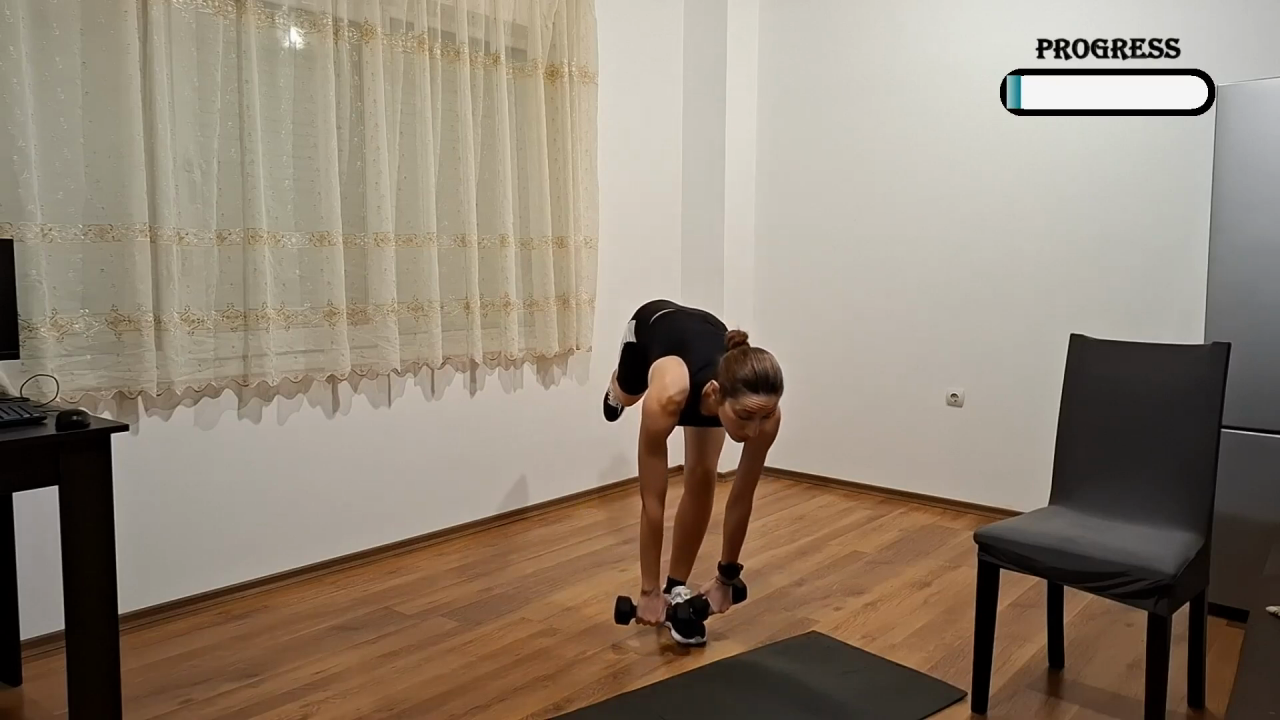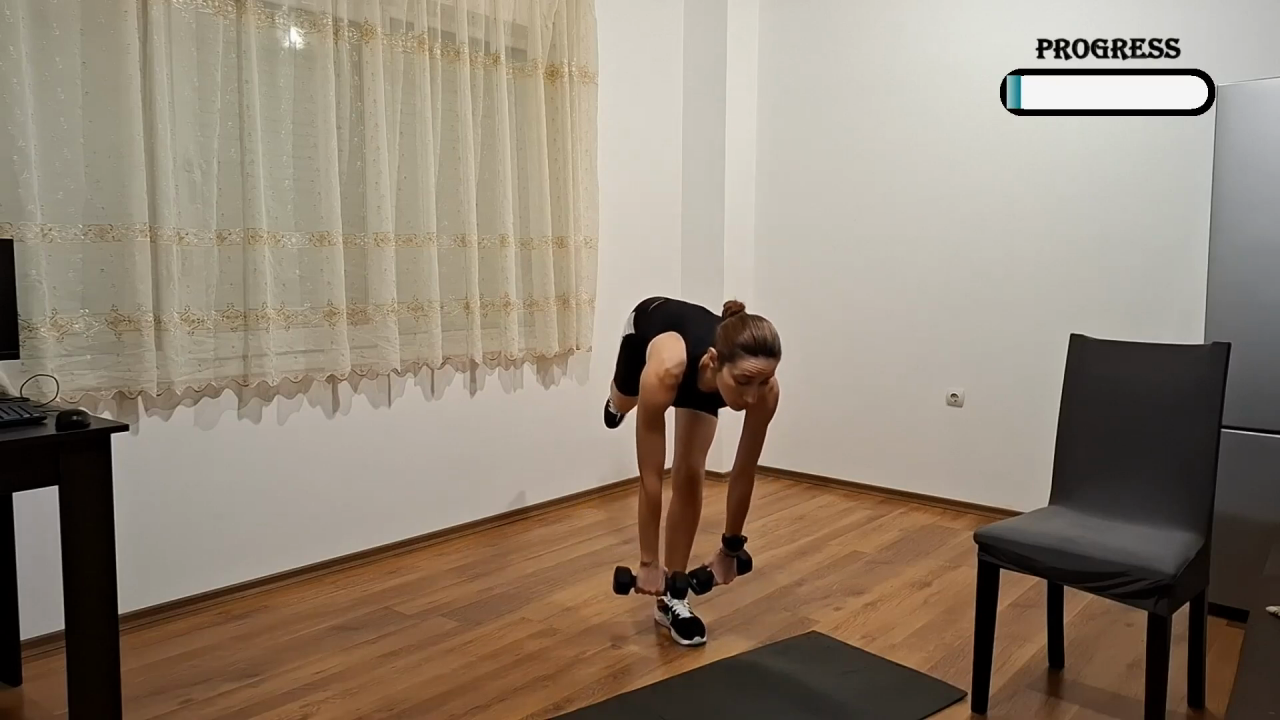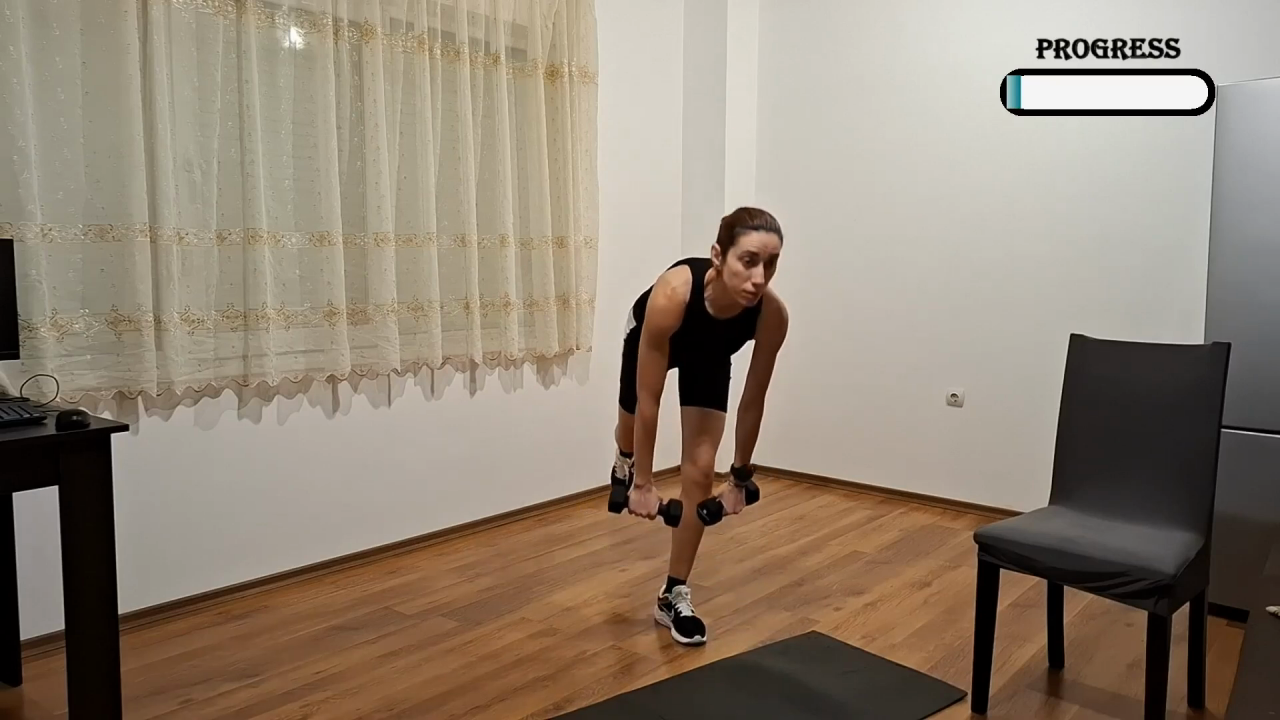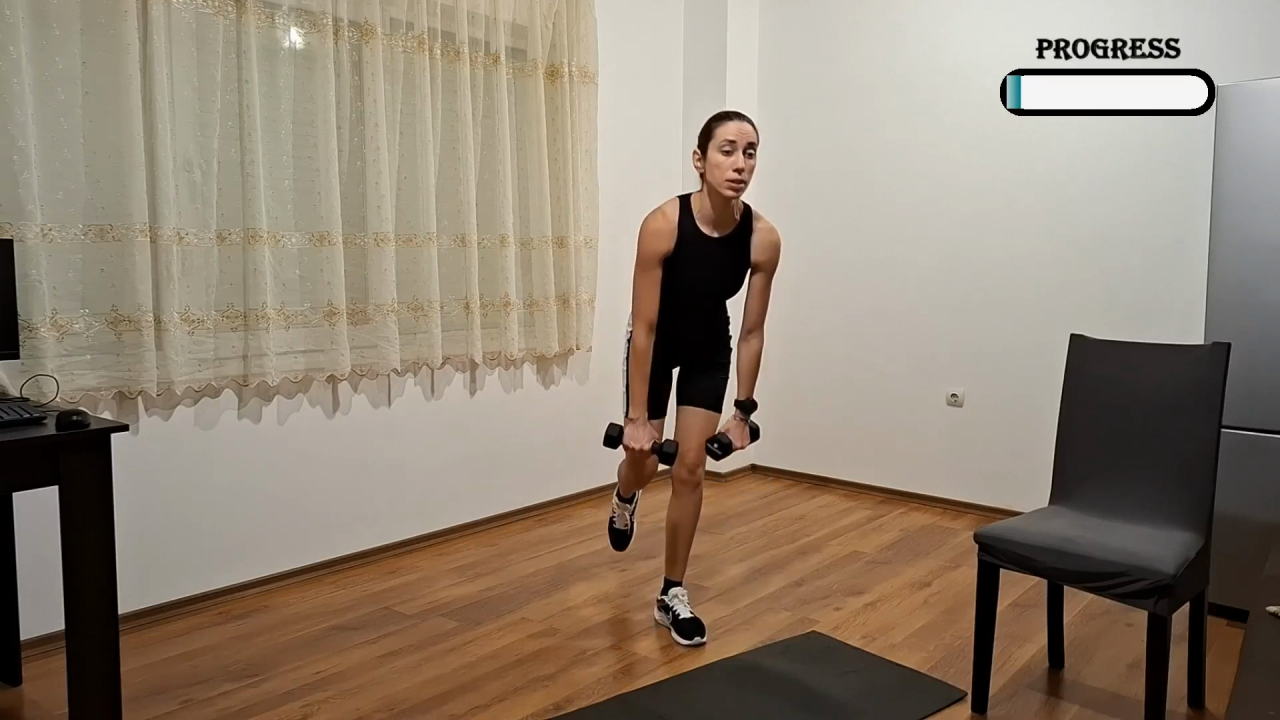
dt=0.4s
person 1, frame 1
left shoulder: (764, 411)
right shoulder: (669, 396)
left elbow: (741, 499)
right elbow: (653, 503)
left wrist: (726, 576)
right wrist: (648, 590)
left hip: (705, 330)
right hip: (652, 326)
left knee: (703, 479)
right knee: (628, 396)
left ankle: (677, 589)
right ankle: (616, 390)
person 1, frame 2
left shoulder: (763, 389)
right shoulder: (666, 369)
left elbow: (744, 473)
right elbow: (651, 478)
left wrist: (730, 549)
right wrist: (648, 562)
left hip: (700, 353)
right hip: (650, 322)
left knee: (690, 476)
right knee: (626, 400)
left ankle: (673, 596)
right ankle: (618, 399)
person 1, frame 3
left shoulder: (772, 314)
right shoulder: (672, 294)
left elbow: (753, 401)
right elbow: (649, 401)
left wrist: (740, 477)
right wrist: (642, 483)
left hip: (709, 357)
right hip: (651, 331)
left knee: (700, 471)
right knee: (632, 423)
left ankle: (675, 594)
right ankle: (626, 456)
person 1, frame 4
left shoulder: (764, 238)
right shoulder: (663, 224)
left elbow: (751, 332)
right elbow: (644, 329)
left wrist: (742, 411)
right wrist: (636, 417)
left hip: (709, 350)
right hip: (658, 346)
left knee: (689, 470)
right knee: (644, 461)
left ankle: (673, 595)
right ankle: (625, 496)
